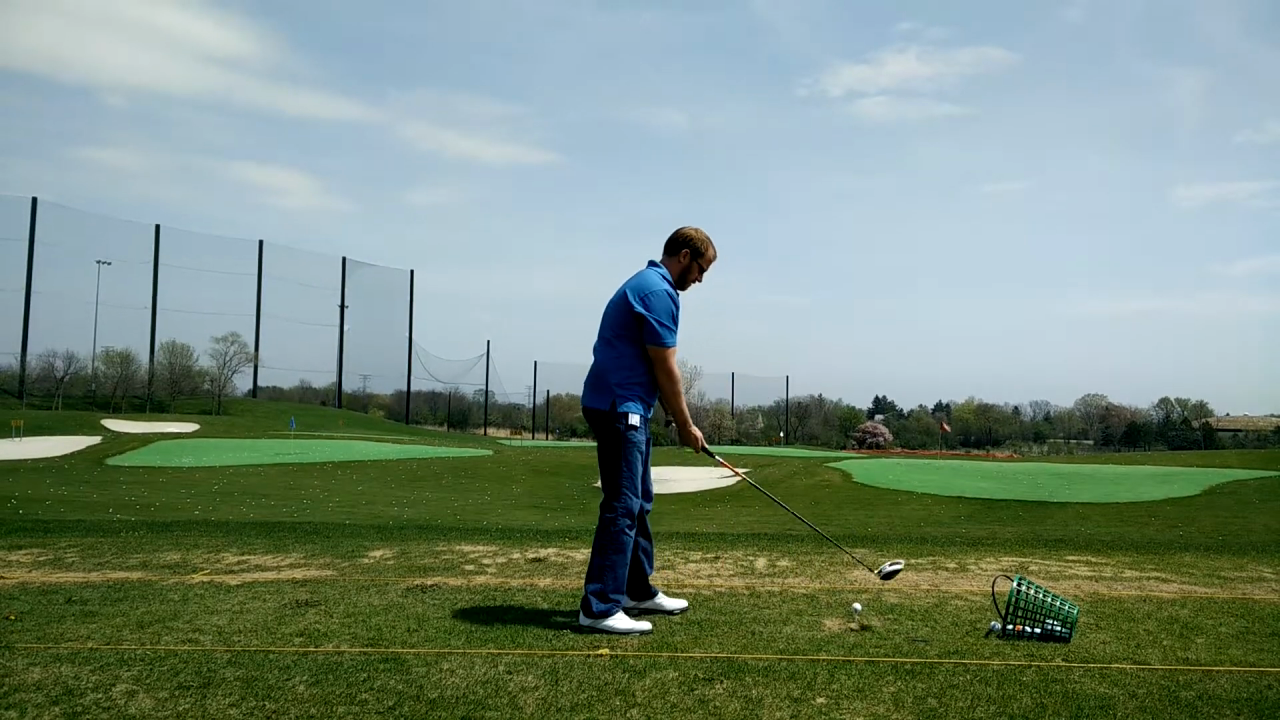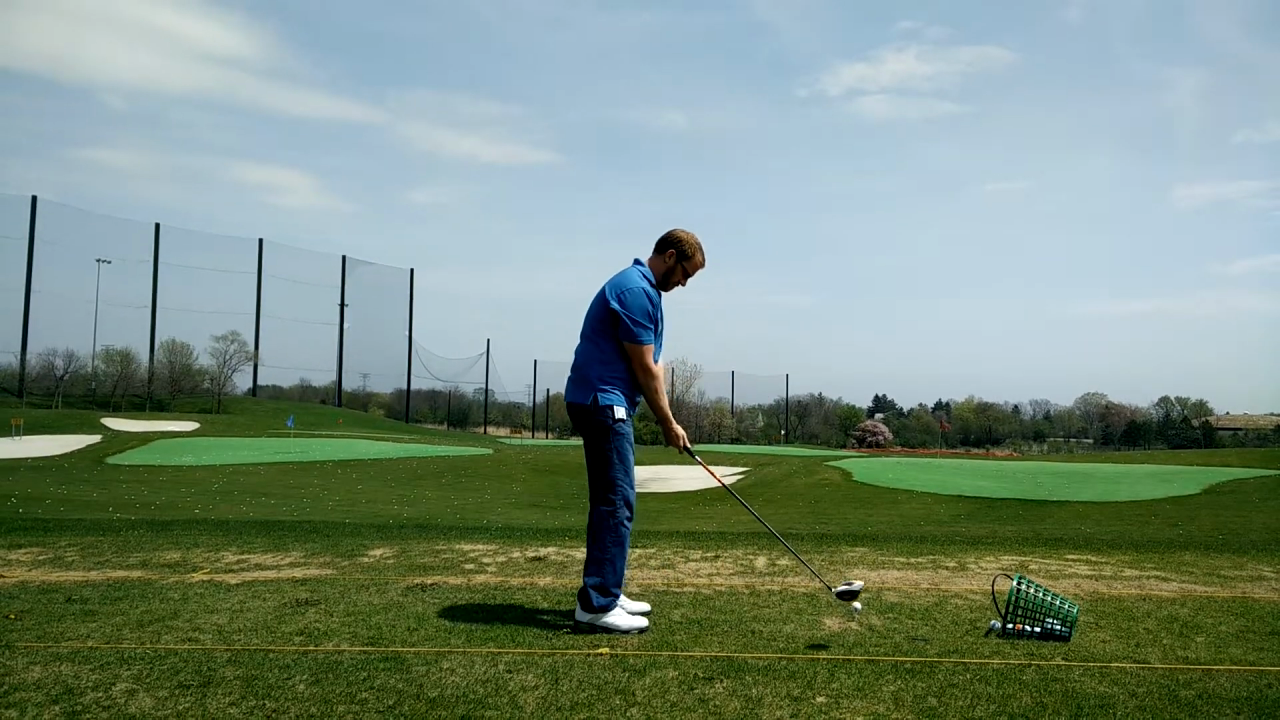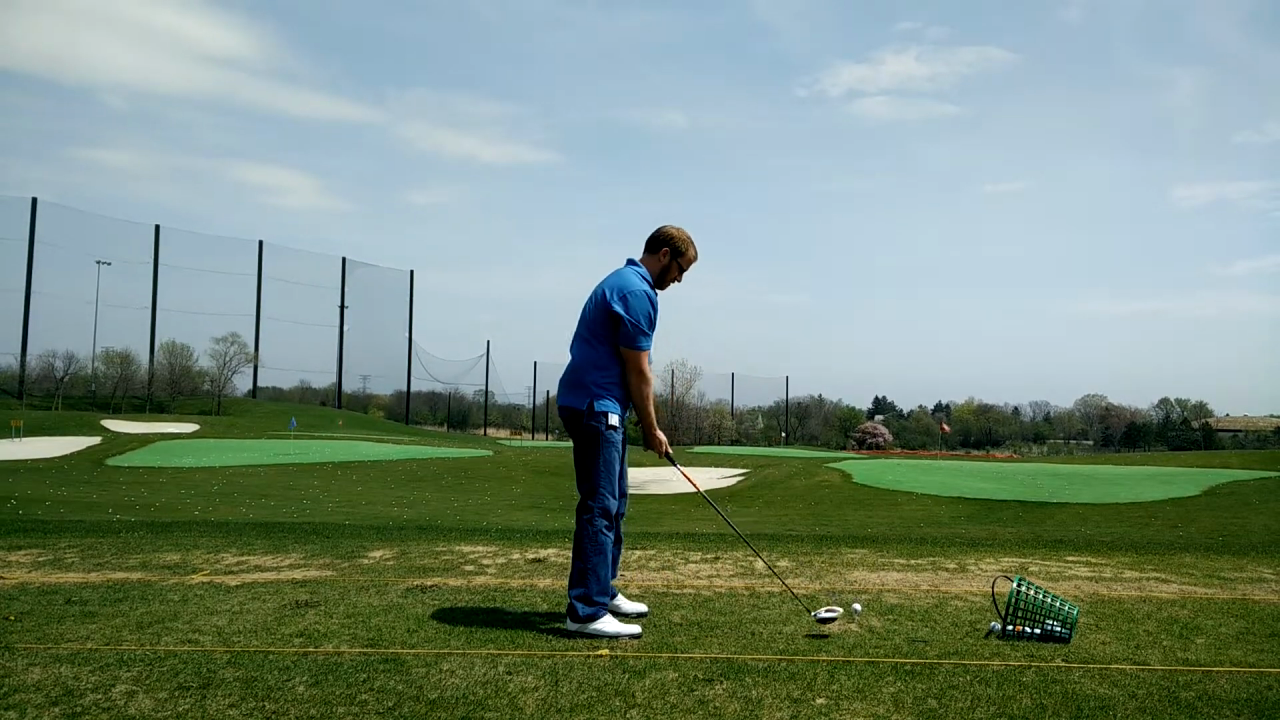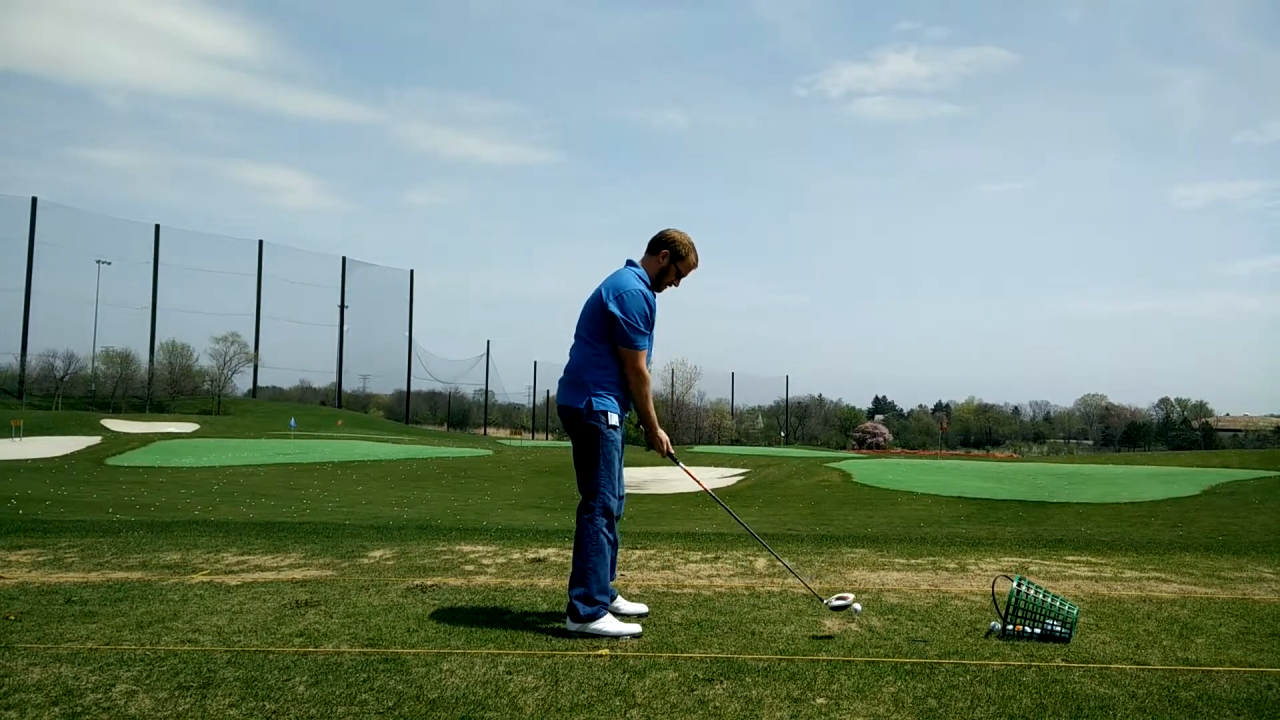
dt=0.5s
person 1, frame 1
left shoulder: (647, 283)
right shoulder: (658, 291)
right elbow: (665, 371)
left wrist: (679, 422)
right wrist: (687, 426)
left hip: (621, 406)
right hip: (619, 408)
left knee: (637, 502)
right knee: (622, 505)
left ankle: (638, 590)
right ankle: (599, 607)
person 1, frame 2
left shoulder: (638, 286)
right shoulder: (636, 289)
left elbow: (652, 366)
right elbow: (643, 367)
left wrist: (668, 419)
right wrist: (668, 422)
left hip: (607, 402)
right hip: (602, 402)
left knee: (612, 499)
right knee: (617, 499)
left ankle: (606, 592)
right ankle: (597, 602)
person 1, frame 3
left shoulder: (624, 281)
right shoulder: (637, 291)
right elbow: (637, 372)
left wrist: (645, 421)
right wrist: (651, 428)
left hip: (595, 405)
right hip: (595, 407)
left knee: (613, 502)
right knee: (599, 506)
left ankle: (602, 592)
right ankle: (586, 611)
person 1, frame 4
left shoulder: (626, 283)
right shoulder: (634, 292)
left elbow: (634, 367)
right elbow: (636, 372)
left wrist: (648, 423)
right wrist: (652, 427)
left hip: (594, 404)
right hip: (594, 406)
left knee: (609, 502)
right knee: (600, 505)
left ankle: (601, 592)
right ankle: (586, 611)
